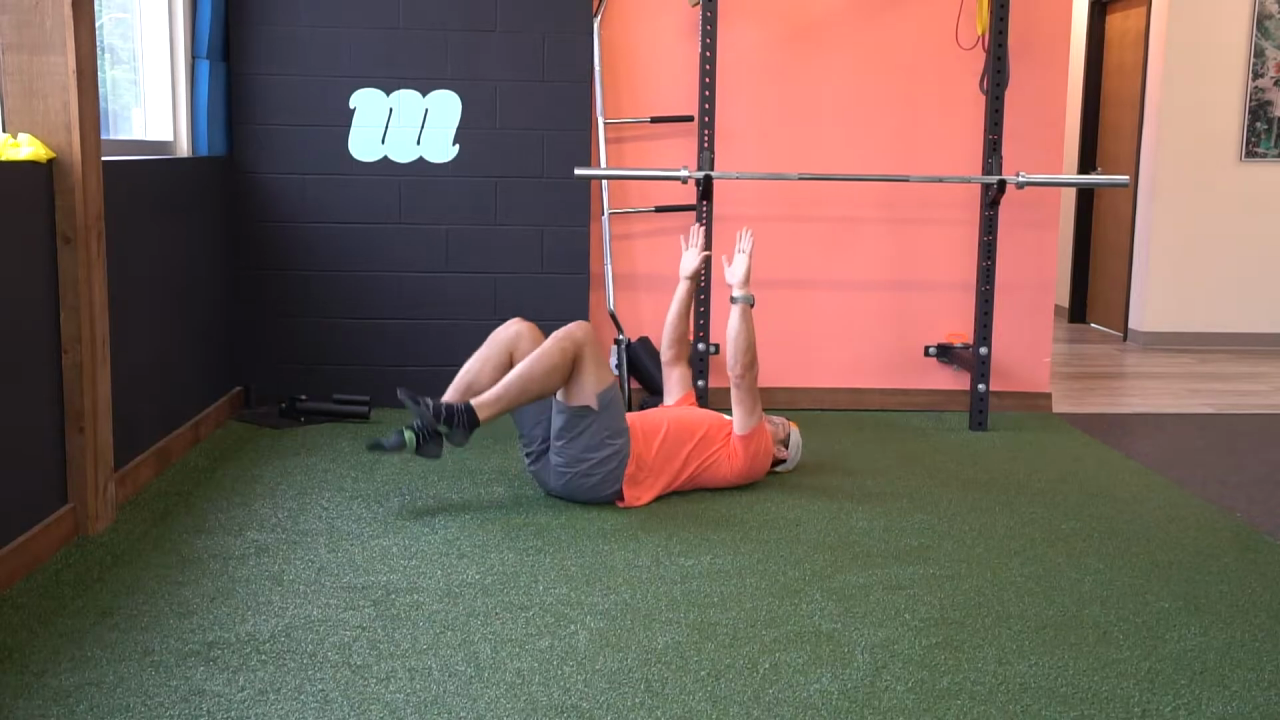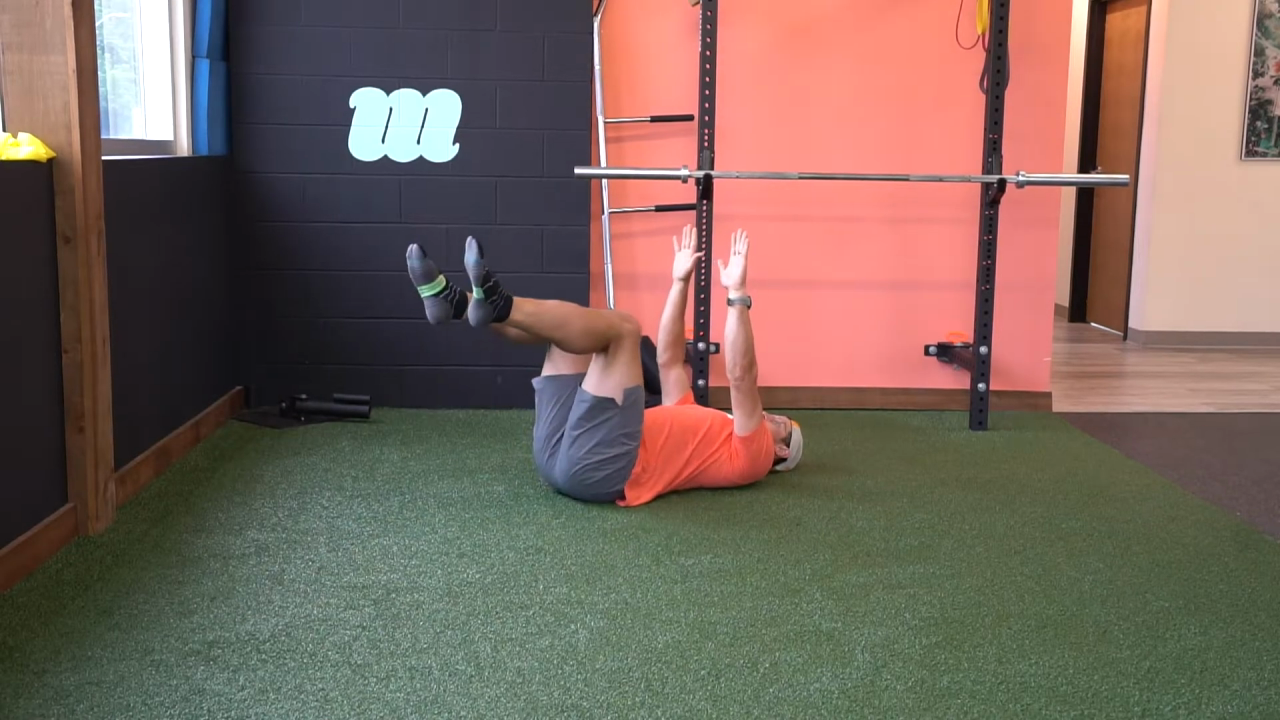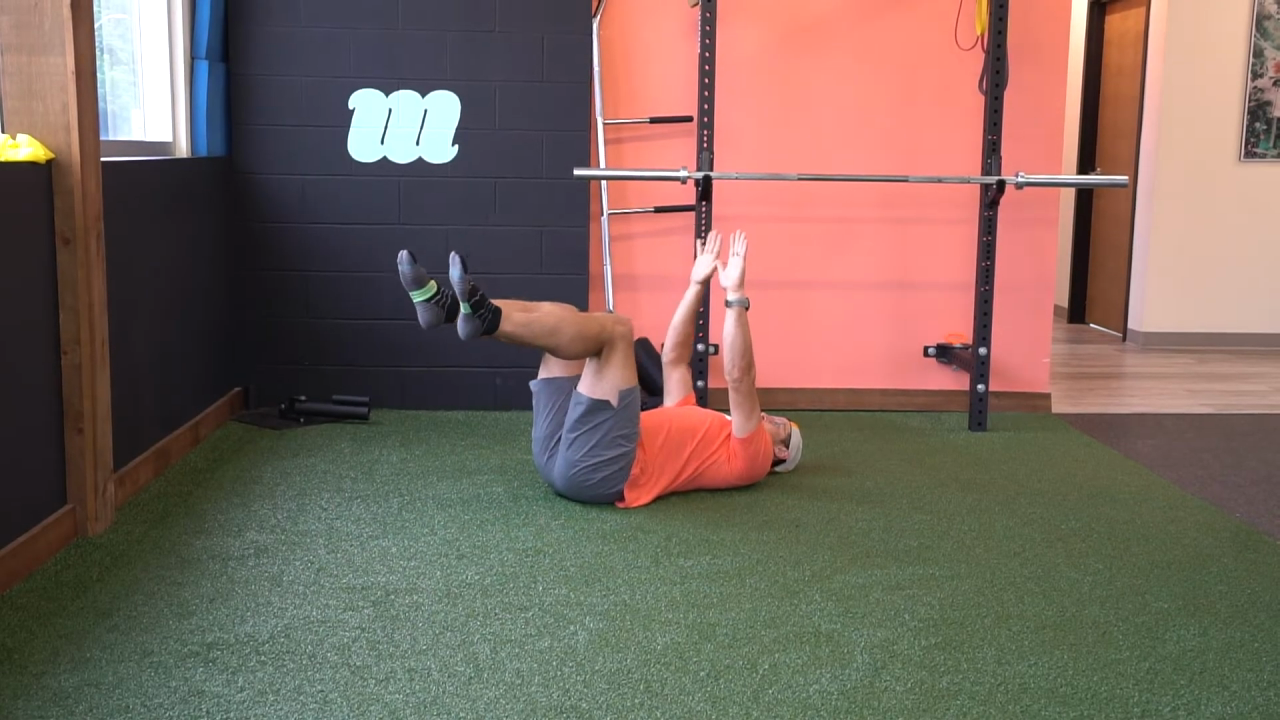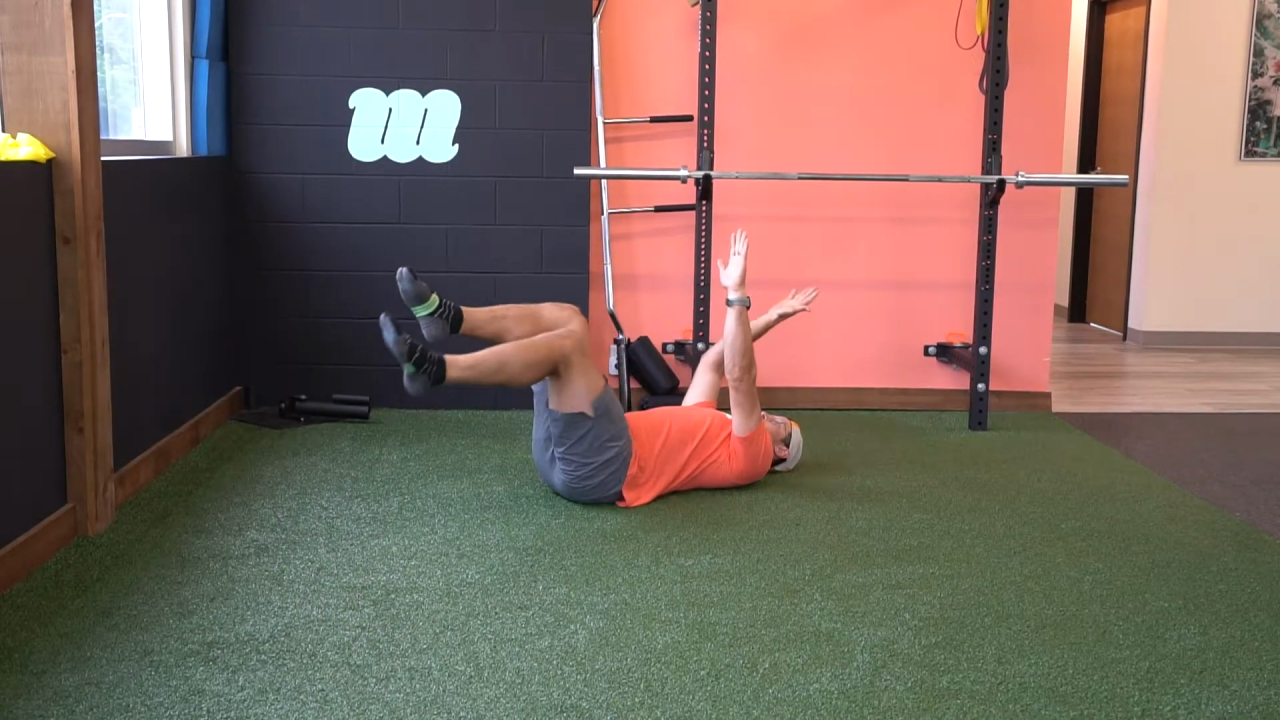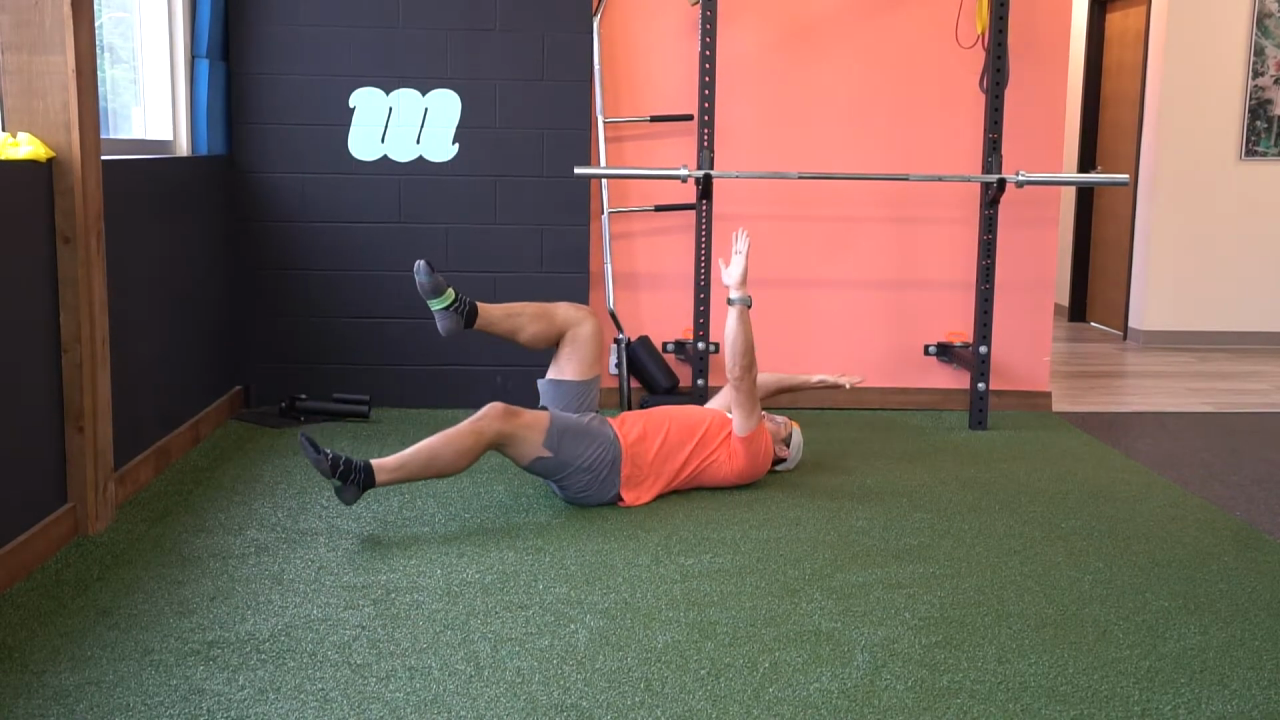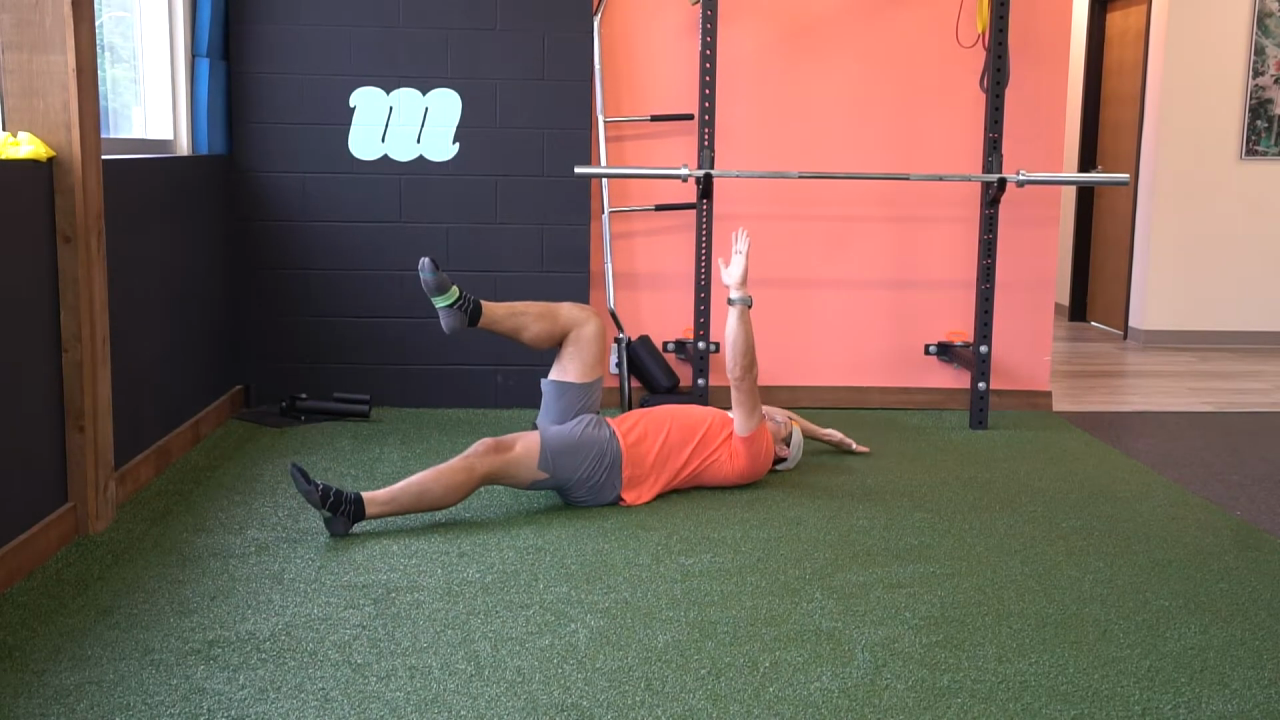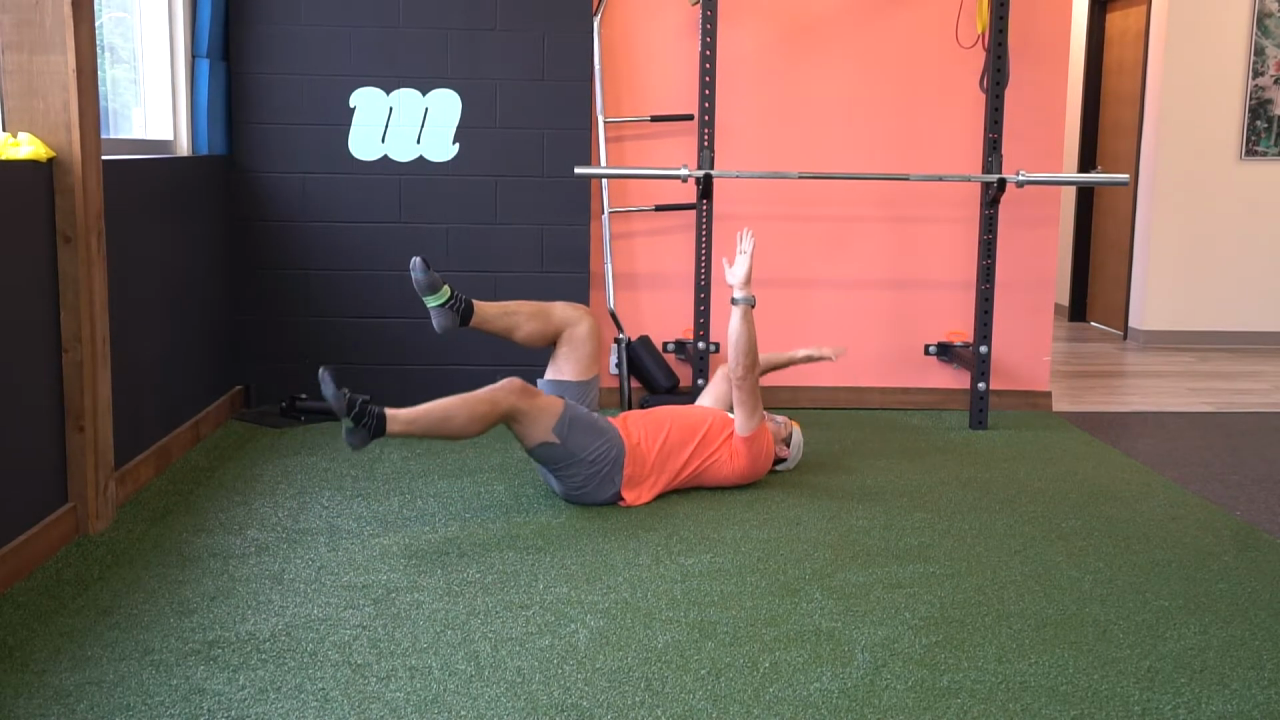
dt=0.7s
person 1, frame 1
left shoulder: (748, 454)
right shoulder: (699, 426)
left elbow: (743, 375)
right elbow: (673, 355)
left wrist: (740, 292)
right wrist: (688, 280)
left hip: (601, 468)
right hip: (559, 456)
left knee: (578, 335)
right knee: (519, 332)
left ankle: (465, 416)
right ankle: (427, 430)
person 1, frame 2
left shoulder: (750, 455)
right shoulder: (700, 424)
left elbow: (741, 377)
right elbow: (669, 358)
left wrist: (737, 294)
right wrist: (681, 282)
left hip: (601, 465)
right hip: (563, 449)
left knee: (621, 326)
right knee: (566, 317)
left ankle: (497, 306)
right ankle: (454, 302)
person 1, frame 3
left shoulder: (749, 455)
right shoulder: (701, 426)
left elbow: (739, 379)
right elbow: (673, 357)
left wrist: (735, 295)
right wrist: (699, 283)
left hip: (599, 467)
right hip: (562, 450)
left knee: (613, 328)
right knee: (562, 317)
left ankle: (487, 319)
right ankle: (446, 306)
person 1, frame 4
left shoulder: (749, 454)
right shoulder: (707, 426)
left elbow: (740, 378)
right elbow: (713, 362)
left wrist: (737, 296)
right wrist: (772, 316)
left hip: (600, 467)
right hip: (563, 453)
left knee: (565, 343)
right knee: (563, 318)
left ankle: (434, 367)
right ankle: (445, 317)
person 1, frame 5
left shoulder: (749, 455)
right shoulder: (721, 428)
left elbow: (742, 377)
right elbow: (749, 384)
left wrist: (738, 294)
right wrist: (813, 379)
left hip: (602, 465)
right hip: (586, 434)
left knee: (496, 418)
right knee: (579, 319)
left ankle: (363, 475)
right ankle: (463, 311)
person 1, frame 6
left shoulder: (749, 453)
right shoulder: (733, 430)
left elbow: (743, 379)
right elbow: (765, 405)
left wrist: (738, 295)
right wrist: (826, 431)
left hip: (601, 463)
right hip: (586, 430)
left knee: (487, 455)
right knee: (583, 319)
left ankle: (355, 508)
right ankle: (468, 310)
person 1, frame 7
left shoulder: (751, 452)
right shoulder: (719, 427)
left elbow: (742, 378)
right elbow: (728, 374)
left wrist: (741, 294)
right wrist: (797, 354)
left hip: (601, 468)
right hip: (581, 441)
left knee: (511, 390)
right knee: (575, 318)
left ankle: (375, 421)
right ankle: (458, 308)
